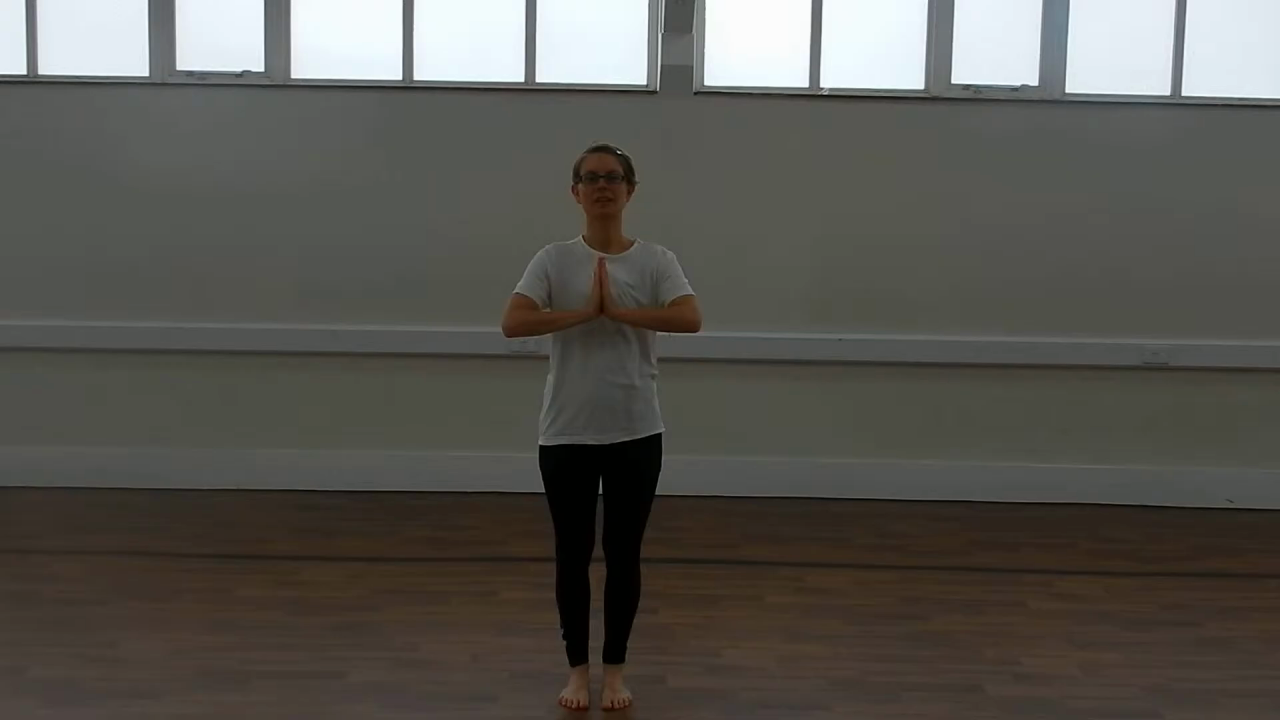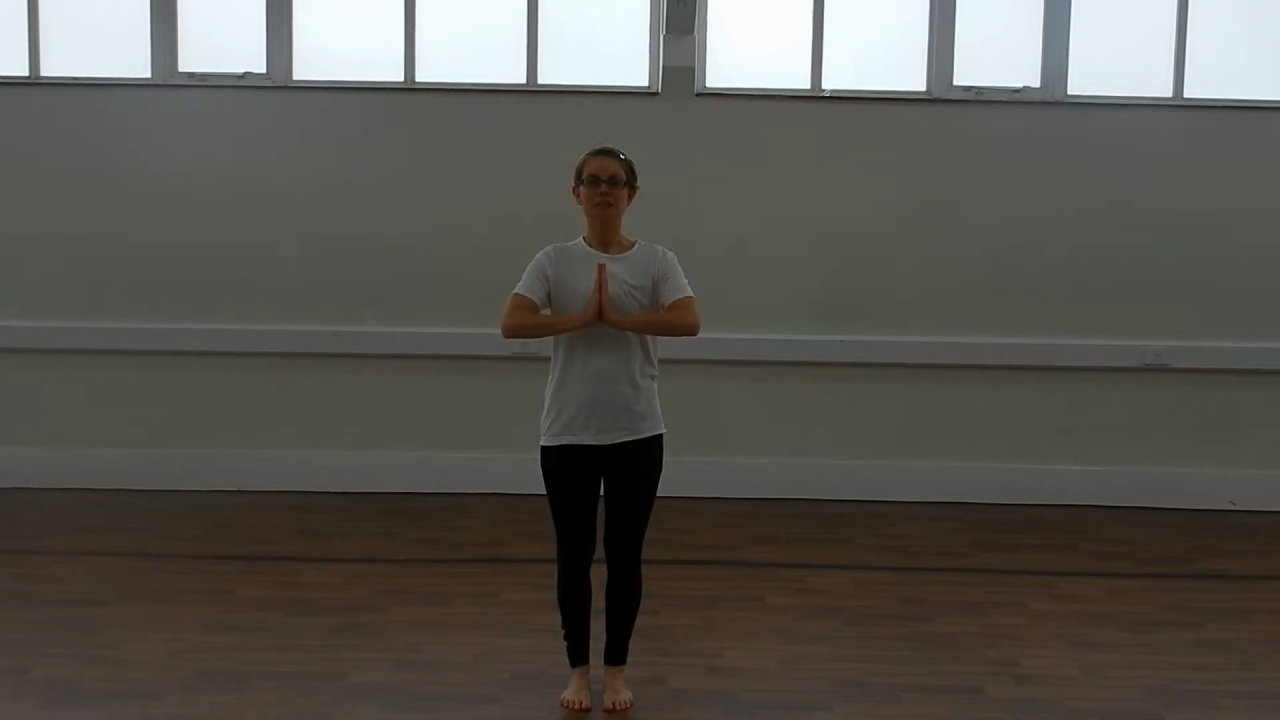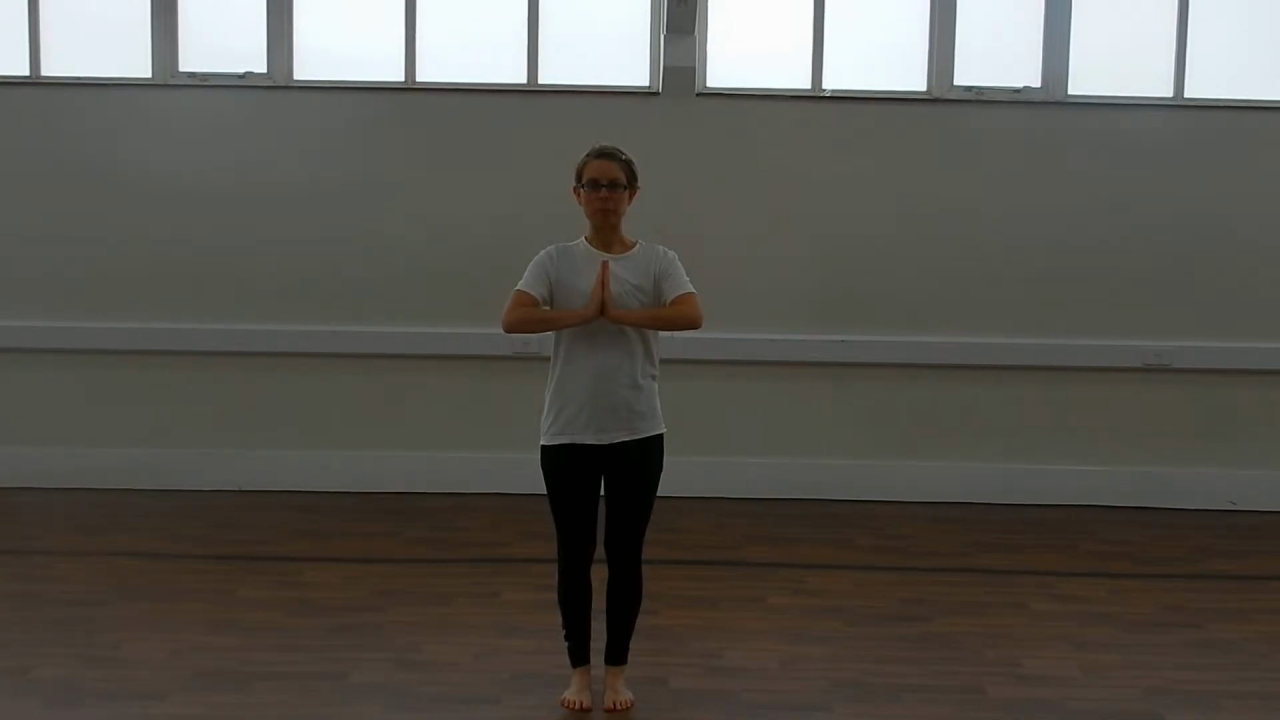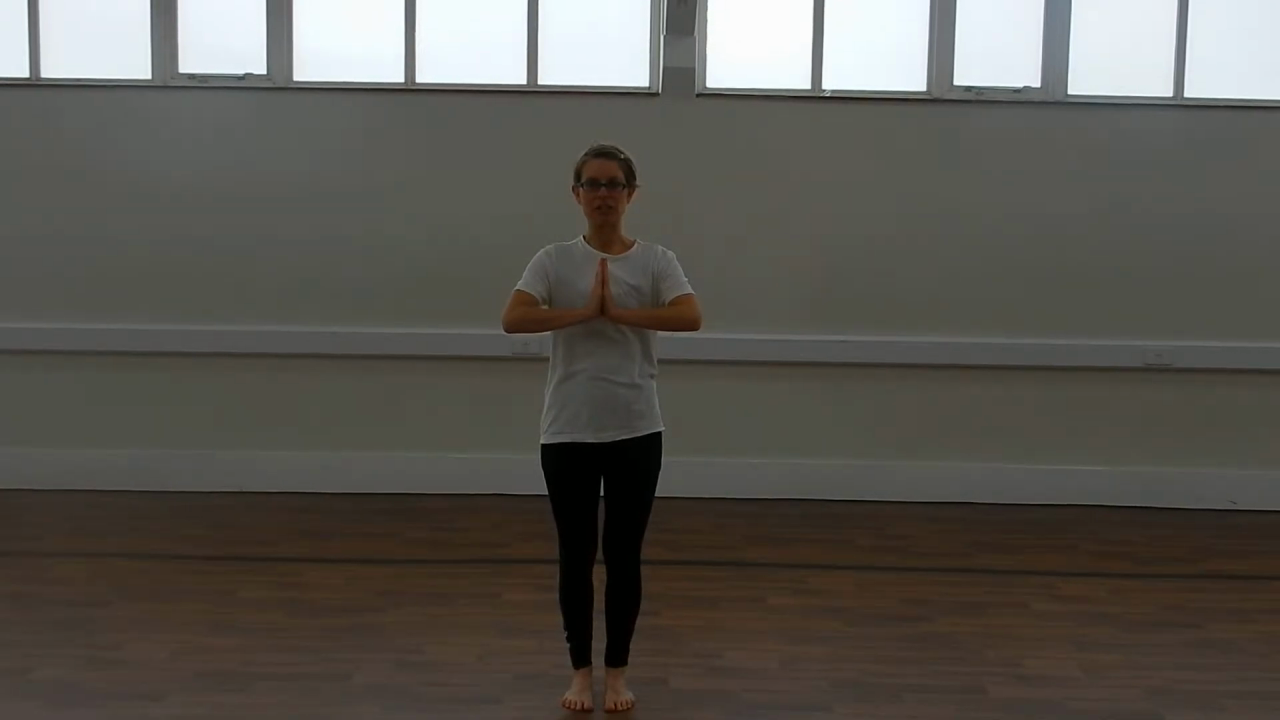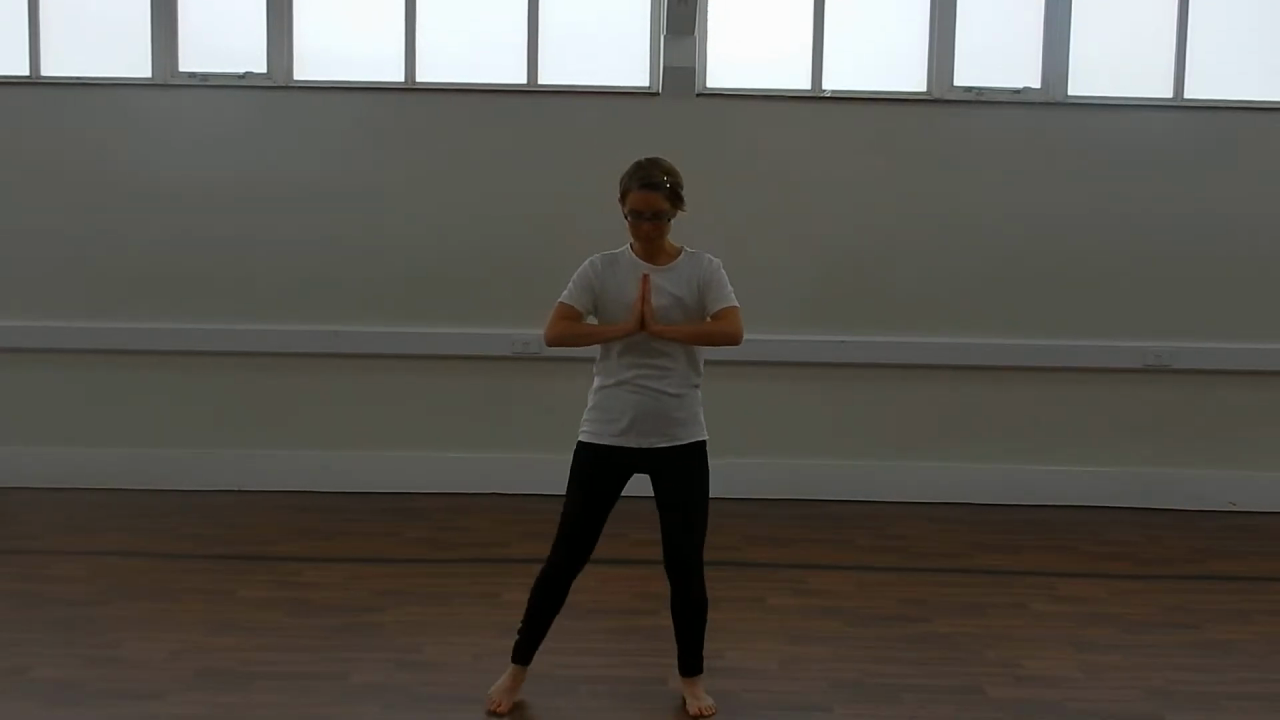
dt=1s
person 1, frame 1
left shoulder: (655, 260)
right shoulder: (553, 260)
left elbow: (690, 319)
right elbow: (513, 323)
left wrist: (618, 310)
right wrist: (583, 311)
left hip: (634, 434)
right hip: (567, 434)
left knee: (622, 554)
right knee: (573, 554)
left ankle: (613, 669)
right ankle: (577, 669)
person 1, frame 2
left shoulder: (656, 261)
right shoulder: (554, 261)
left elbow: (688, 322)
right elbow: (512, 324)
left wrist: (617, 316)
right wrist: (582, 316)
left hip: (635, 434)
right hip: (568, 435)
left knee: (624, 554)
right knee: (574, 554)
left ankle: (615, 670)
right ankle: (578, 670)
person 1, frame 3
left shoulder: (656, 261)
right shoulder: (555, 261)
left elbow: (691, 316)
right elbow: (512, 320)
left wrist: (619, 313)
right wrist: (584, 312)
left hip: (636, 434)
right hip: (569, 434)
left knee: (624, 555)
right knee: (574, 555)
left ankle: (615, 671)
right ankle: (579, 671)
person 1, frame 4
left shoulder: (656, 260)
right shoulder: (554, 260)
left elbow: (690, 317)
right elbow: (513, 318)
left wrist: (618, 311)
right wrist: (584, 310)
left hip: (635, 431)
right hip: (569, 432)
left knee: (623, 556)
right knee: (576, 556)
left ankle: (616, 671)
right ankle: (581, 671)
person 1, frame 5
left shoulder: (702, 269)
right shoulder: (600, 269)
left elbow: (731, 331)
right elbow: (554, 332)
left wrist: (660, 328)
right wrist: (625, 327)
left hip: (679, 439)
right hip: (607, 435)
left knee: (686, 565)
right knee: (567, 556)
right ankle: (516, 668)
